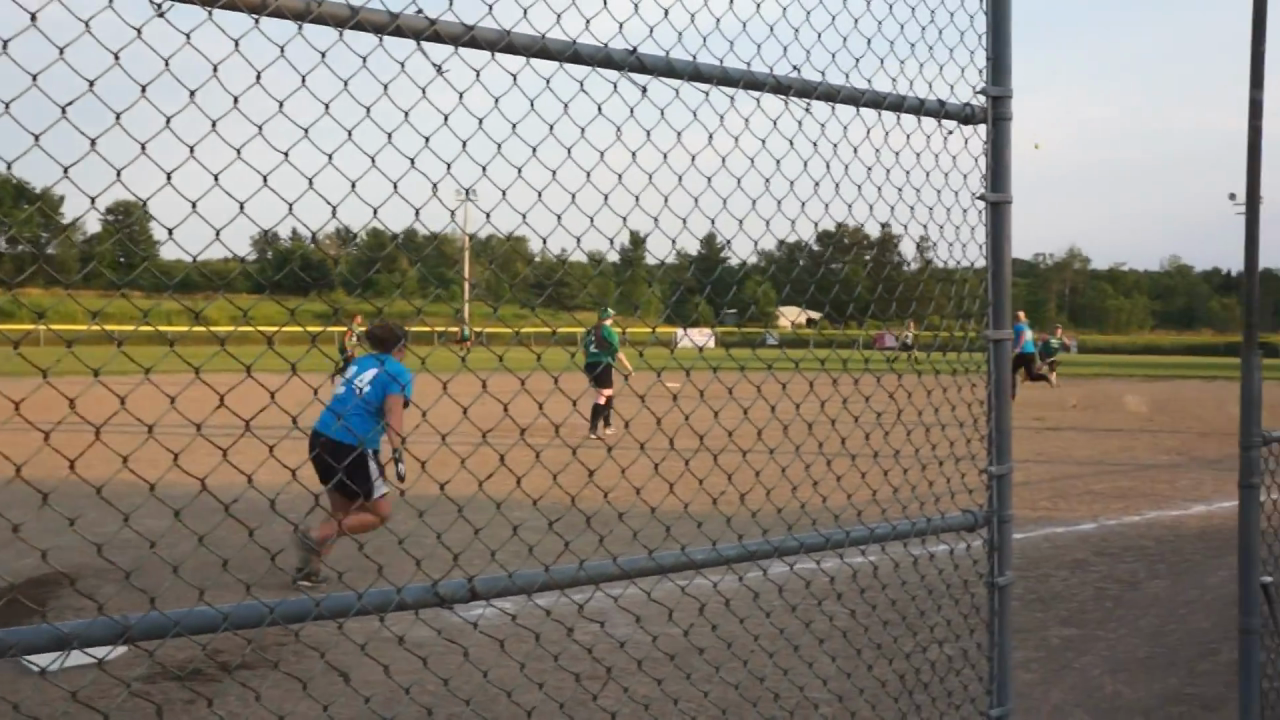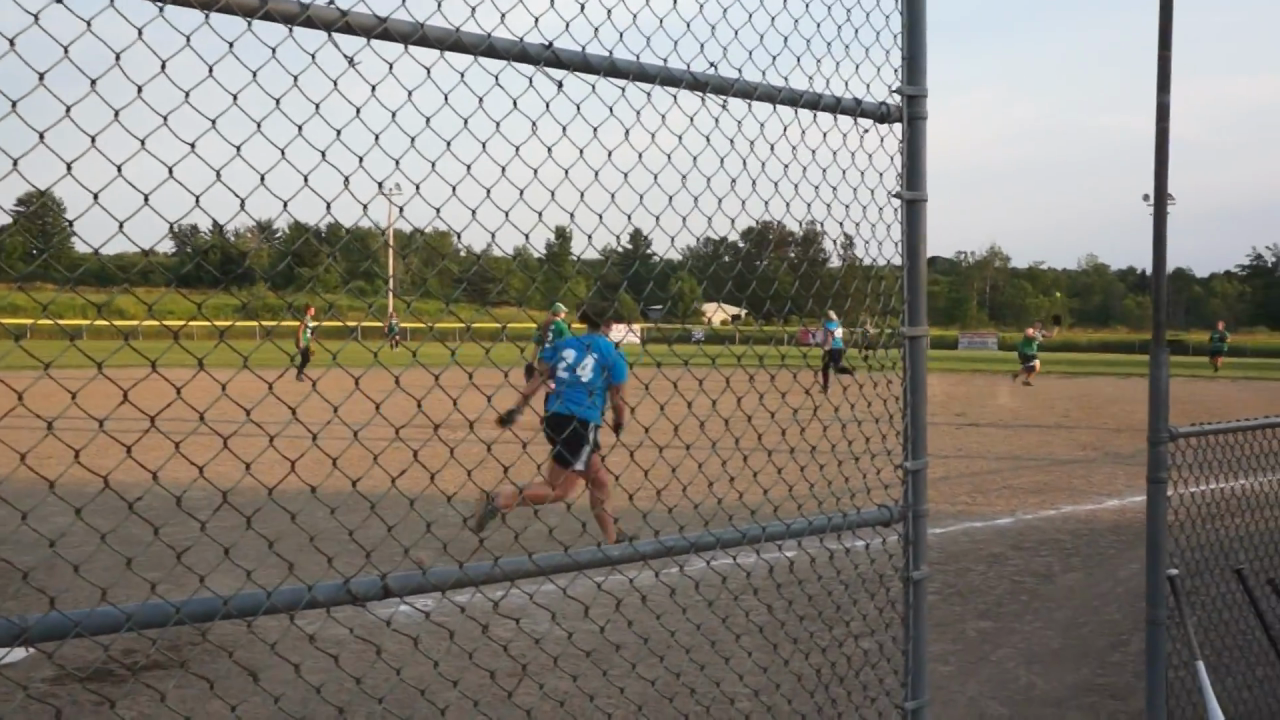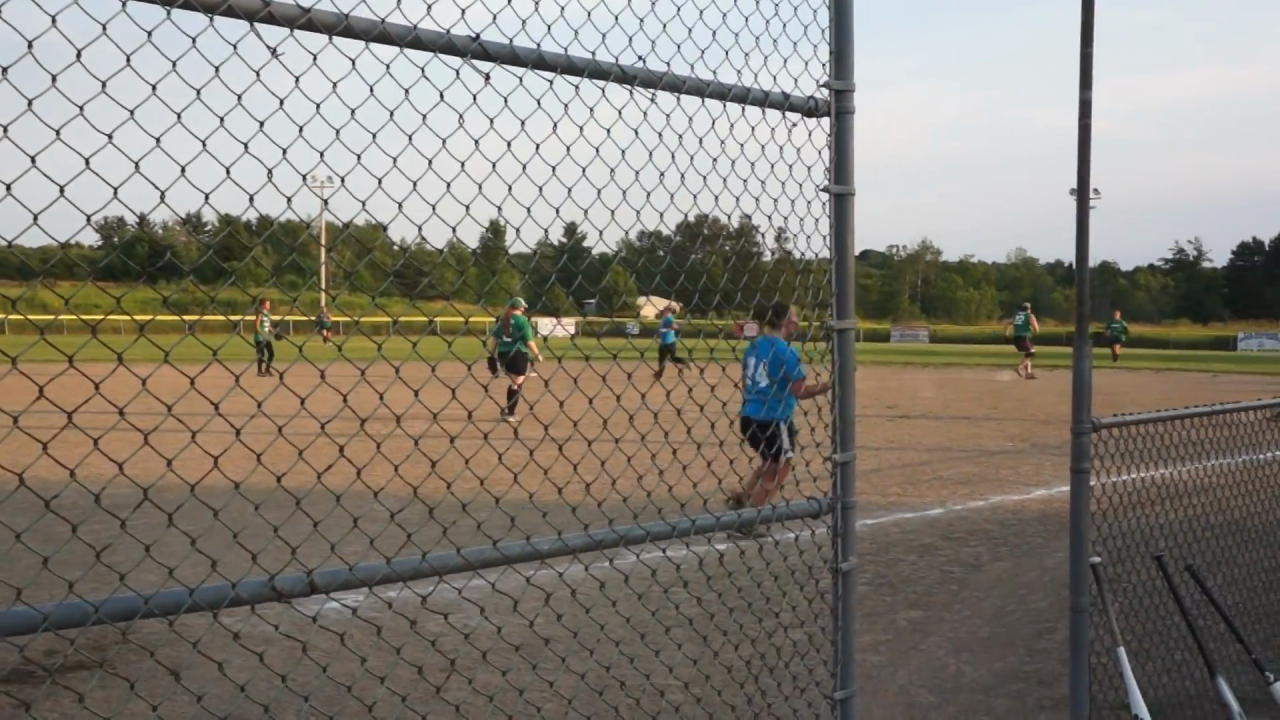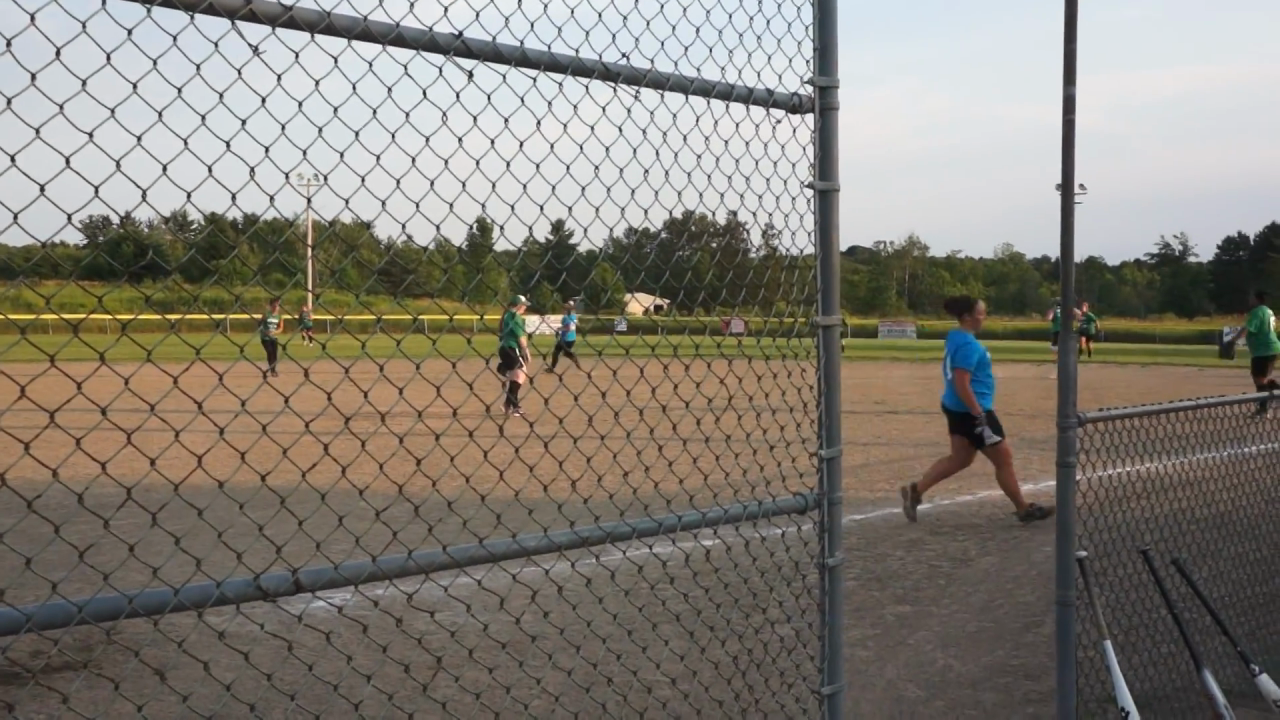
dt=0.5s
person 1, frame 1
left shoulder: (356, 362)
right shoulder: (395, 374)
right elbow: (392, 415)
right wrist: (398, 458)
left hip: (322, 438)
right hip: (352, 447)
left knee: (346, 512)
right knee: (378, 514)
left ankle: (309, 569)
right ankle: (315, 538)
person 1, frame 2
left shoulder: (562, 344)
right shoulder: (613, 354)
left elbow: (538, 377)
right elbow: (617, 399)
left wrist: (517, 408)
right wrist: (620, 421)
left hip: (555, 418)
right hip: (579, 424)
left knee: (601, 480)
right knee: (558, 490)
left ankle: (610, 539)
right ankle: (498, 502)
person 1, frame 3
left shoulder: (754, 346)
right shoulder: (786, 353)
right elbow: (799, 392)
right wrist: (828, 387)
left hip: (749, 419)
right hip: (772, 422)
left knee: (773, 467)
right knee: (776, 476)
left ankle: (740, 499)
person 1, frame 4
left shoulder: (955, 336)
right shoulder: (968, 344)
right elbow: (961, 384)
right wrist: (979, 415)
left hip: (957, 408)
right hip: (970, 410)
left knee: (960, 458)
right knee: (1004, 459)
left ankle: (915, 490)
right ankle: (1023, 508)
